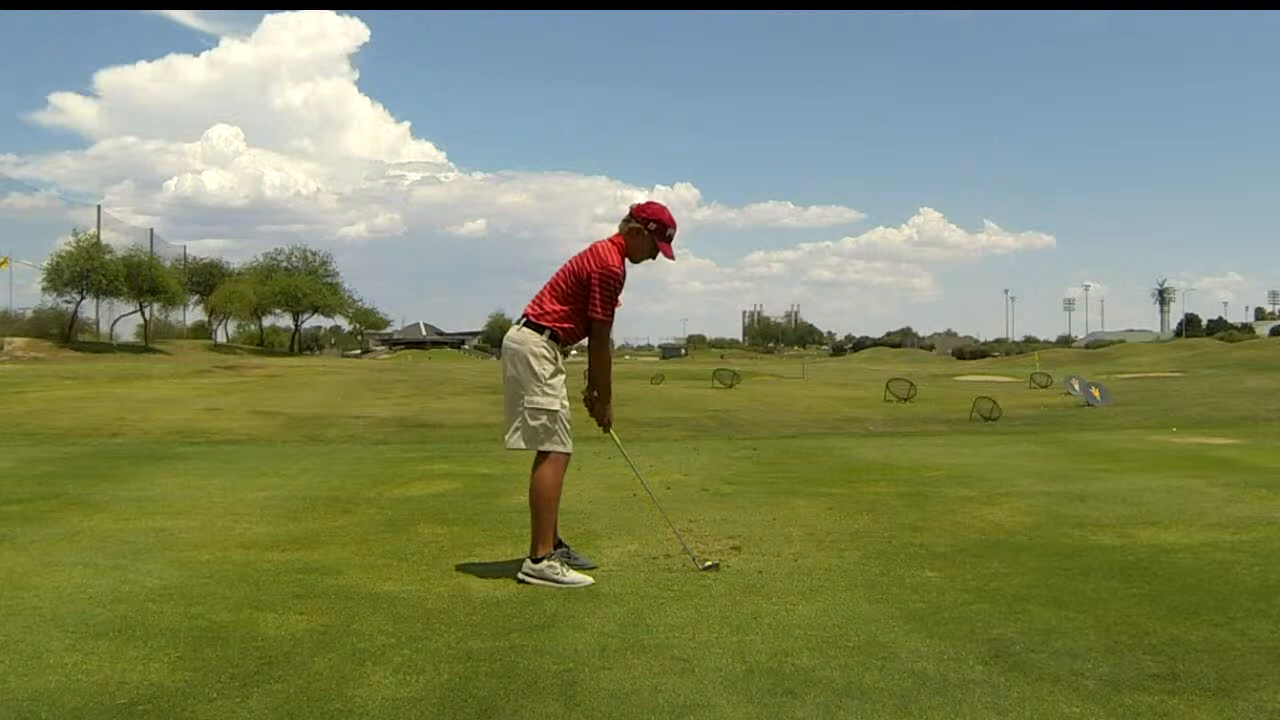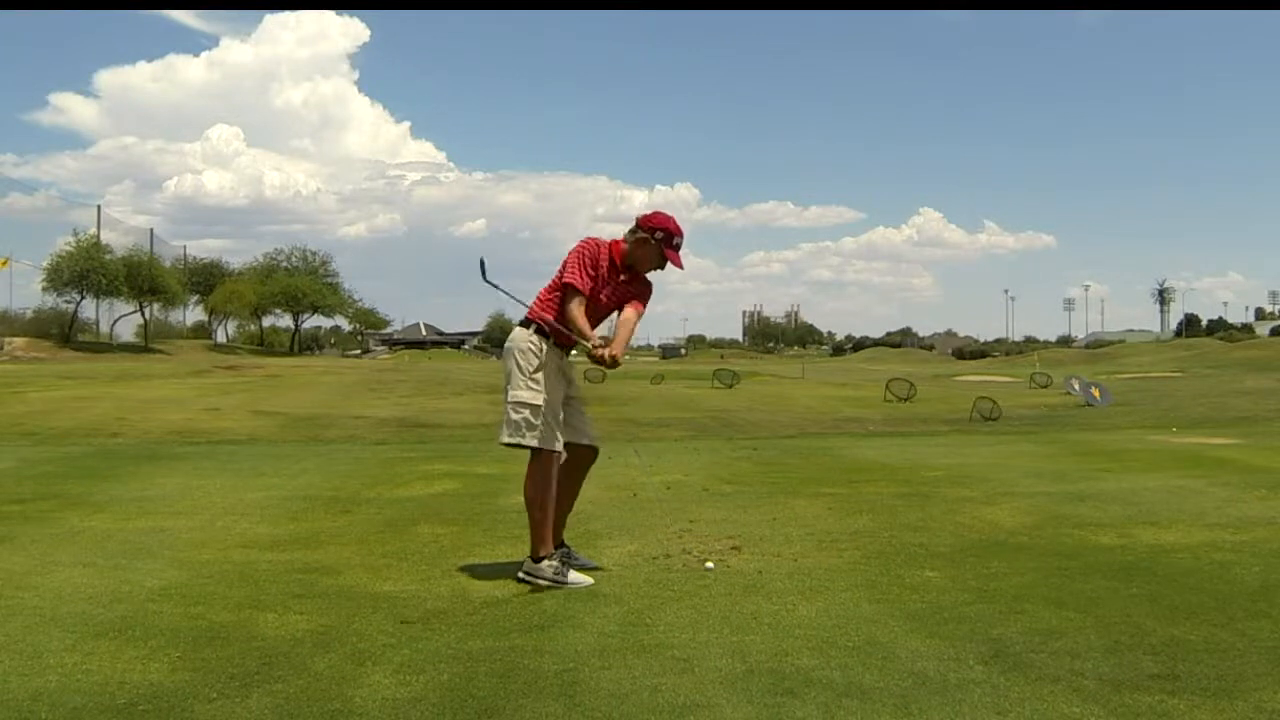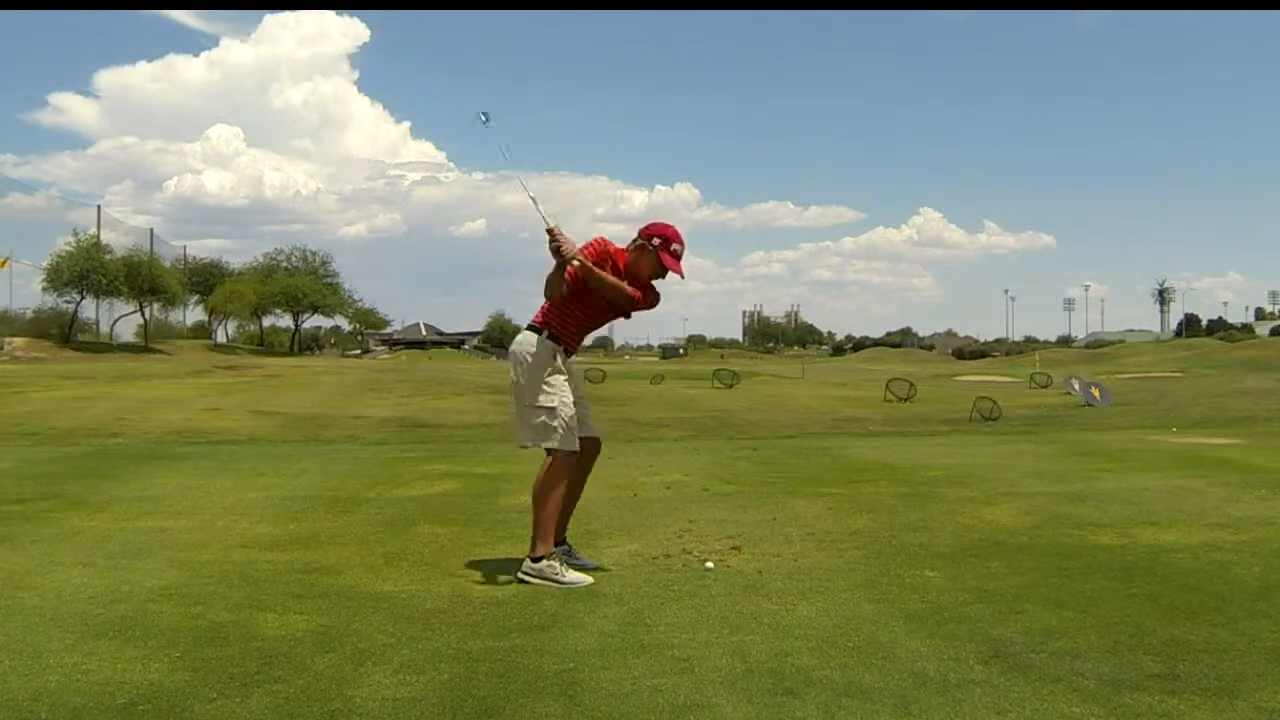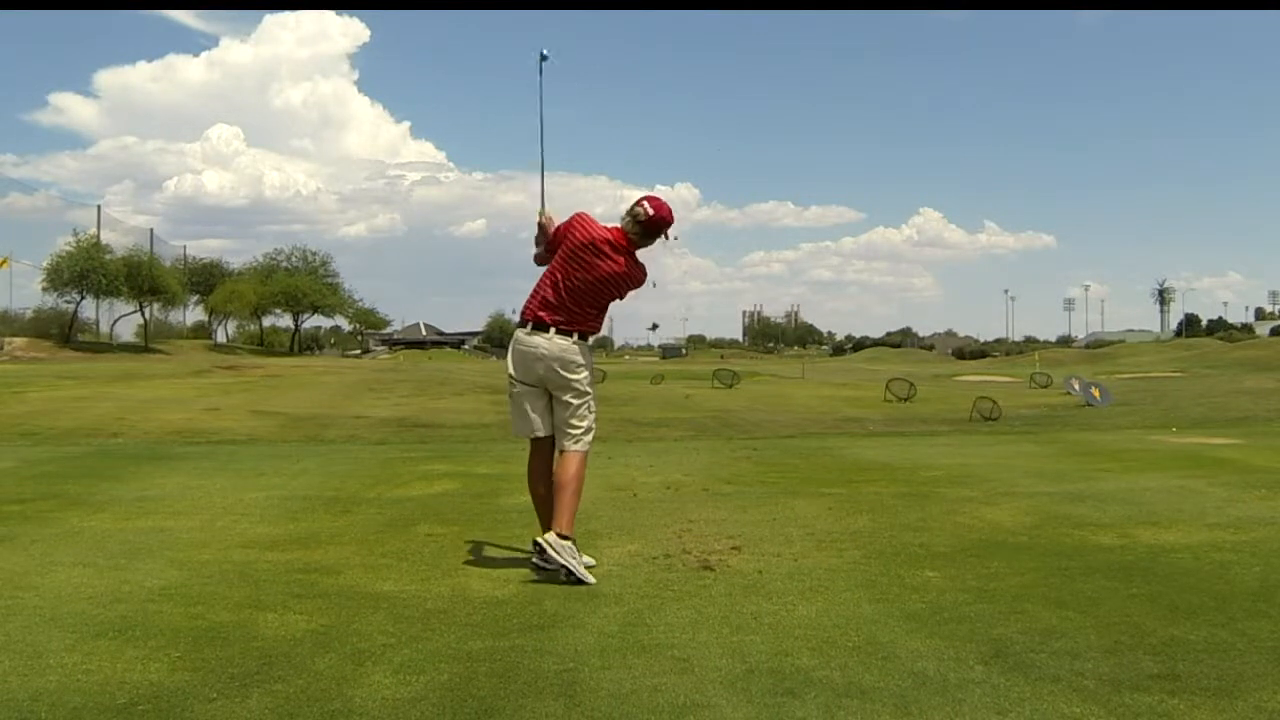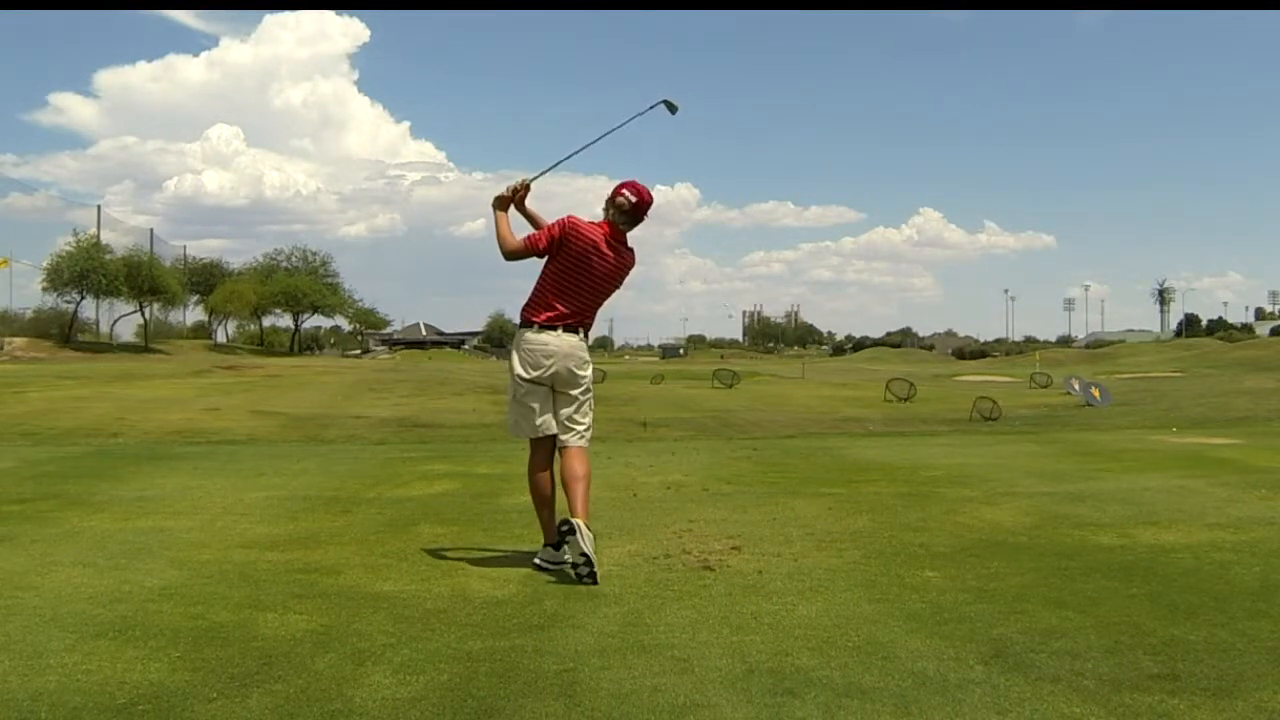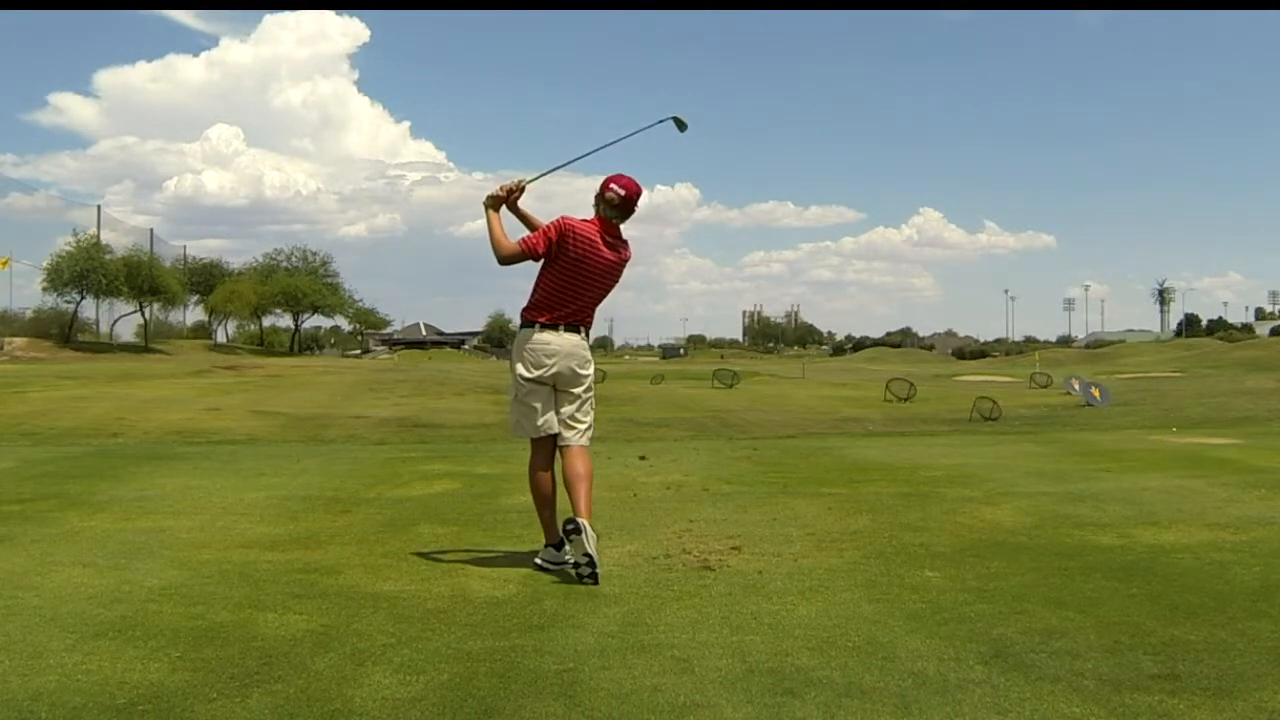
dt=0.5s
person 1, frame 1
left shoulder: (605, 255)
right shoulder: (610, 265)
left elbow: (595, 333)
right elbow: (600, 339)
left wrist: (592, 385)
right wrist: (605, 399)
left hip: (531, 344)
right hip: (536, 347)
left knee: (552, 448)
right knee: (554, 451)
left ankle: (551, 545)
right ankle: (539, 561)
person 1, frame 2
left shoulder: (640, 285)
right shoulder: (592, 250)
left elbow: (627, 321)
right elbow: (571, 307)
left wrist: (614, 349)
right wrist: (592, 342)
left hip: (557, 355)
right hip: (534, 346)
left knee: (583, 451)
right knee: (547, 451)
left ankle: (554, 546)
right ankle: (539, 560)
person 1, frame 3
left shoulder: (647, 296)
right shoulder: (601, 249)
left elbow: (616, 290)
right elbow: (553, 294)
left wrist: (580, 263)
right wrist: (565, 259)
left hip: (556, 356)
right hip: (540, 351)
left knee: (587, 446)
right knee: (563, 452)
left ankle: (554, 542)
right ankle: (540, 559)
person 1, frame 4
left shoulder: (580, 224)
right shoulder: (634, 274)
left elbow: (541, 256)
left wrist: (544, 231)
left hip: (525, 341)
right hip: (569, 350)
left knee: (541, 444)
right knee: (574, 446)
left ankle: (550, 538)
right ankle: (560, 537)
person 1, frame 5
left shoulder: (574, 227)
right shoulder: (626, 259)
left elbow: (510, 250)
left wrist: (502, 210)
right wrist: (524, 210)
left hip: (533, 342)
right hip: (574, 347)
left knee: (541, 446)
right knee: (575, 443)
left ankle: (552, 545)
right ankle: (579, 523)
person 1, frame 6
left shoulder: (570, 228)
right shoulder: (622, 253)
left elbow: (505, 254)
left wrist: (493, 210)
right wrist: (517, 209)
left hip: (535, 342)
right hip: (576, 347)
left knee: (542, 445)
right knee: (576, 442)
left ankle: (553, 545)
right ankle: (581, 522)
